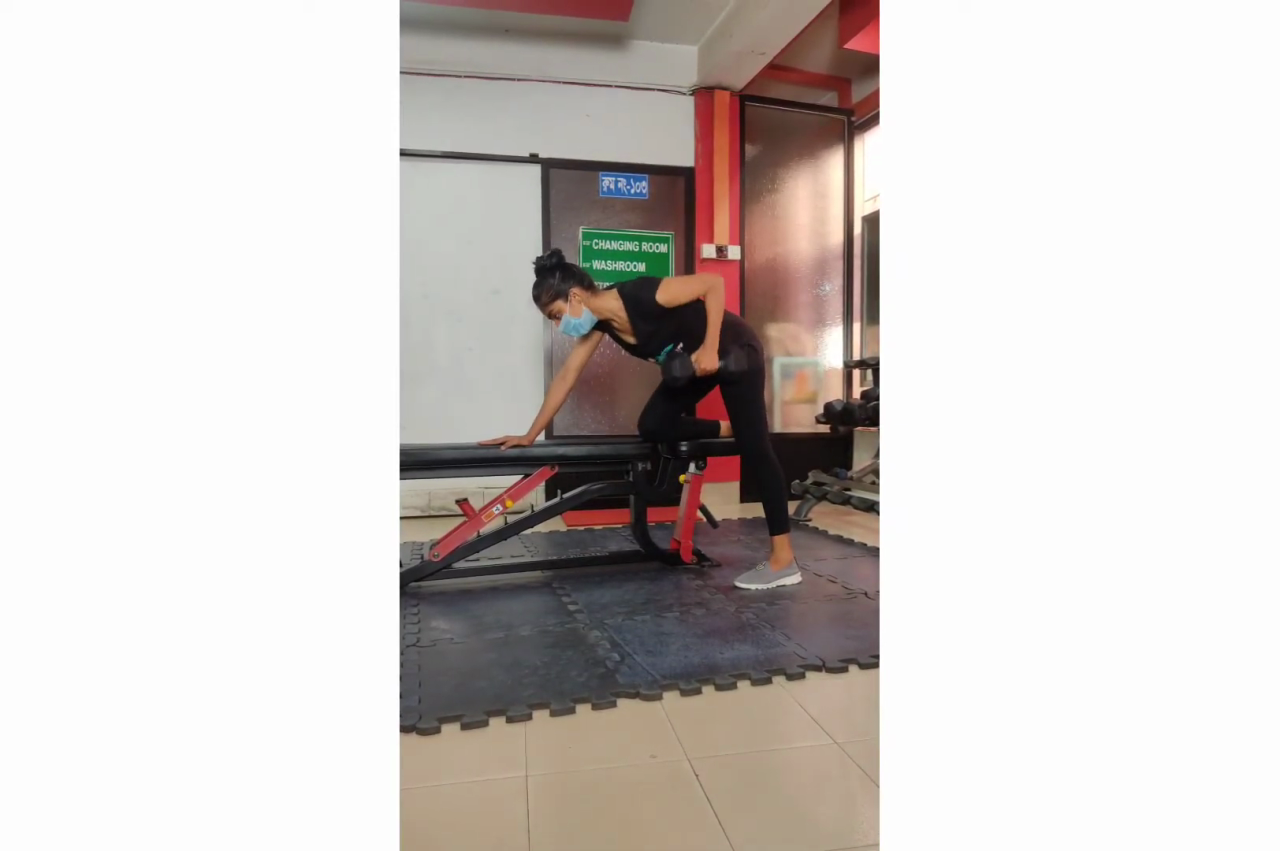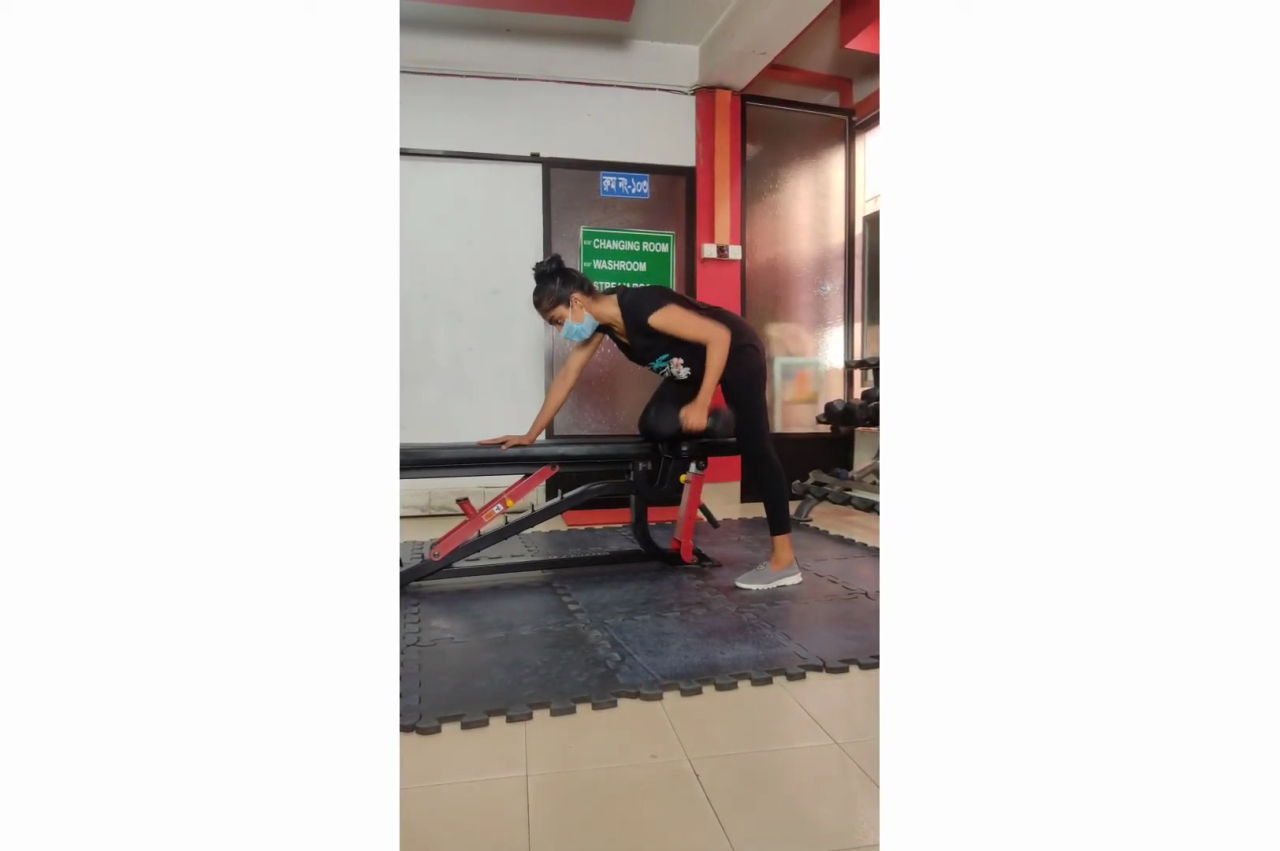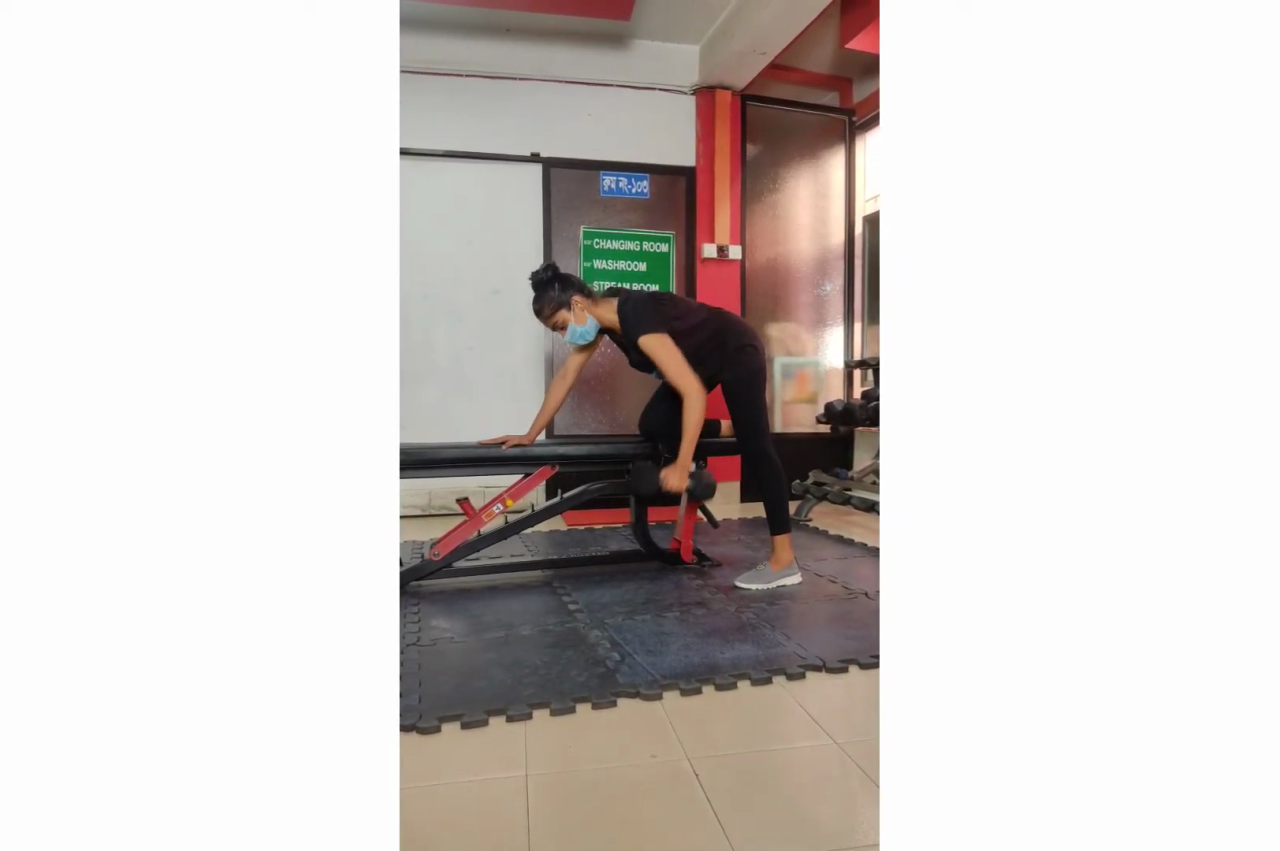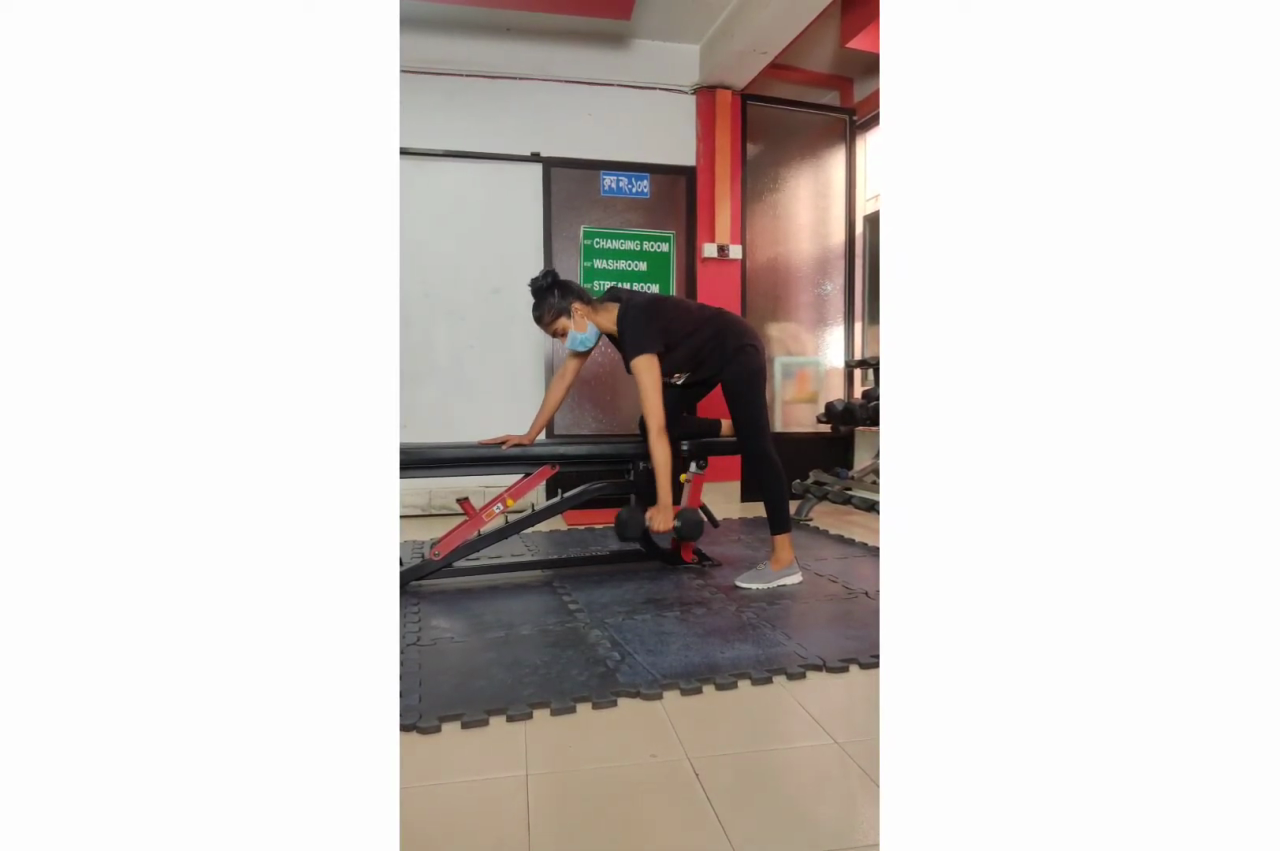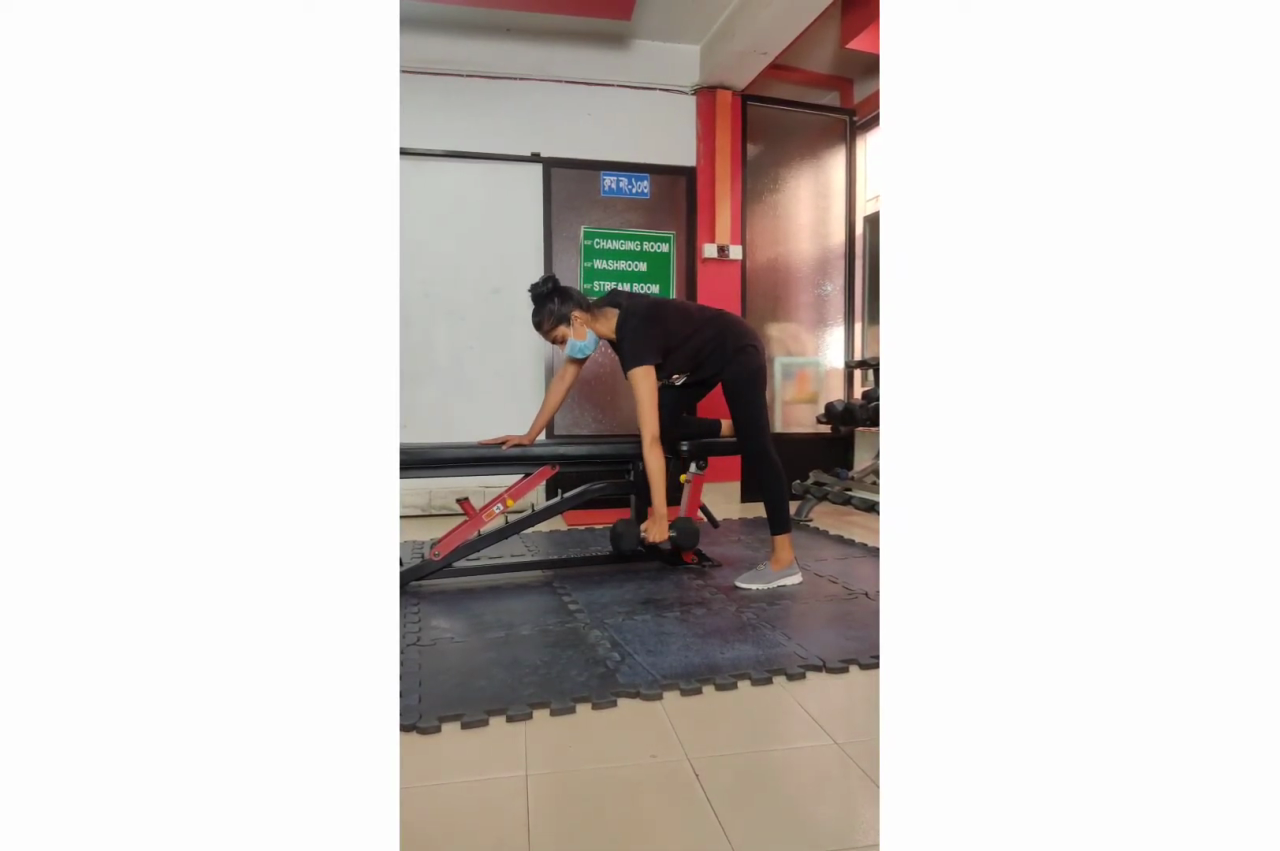
dt=0.2s
person 1, frame 1
left shoulder: (641, 296)
right shoulder: (600, 318)
left elbow: (714, 283)
right elbow: (567, 375)
left wrist: (710, 348)
right wrist: (530, 436)
left hip: (734, 349)
right hip: (693, 360)
left knee: (755, 450)
right knee: (652, 427)
left ankle: (783, 560)
right ankle: (732, 429)
person 1, frame 2
left shoulder: (640, 307)
right shoulder: (601, 318)
left elbow: (720, 336)
right elbow: (567, 376)
left wrist: (701, 405)
right wrist: (530, 435)
left hip: (735, 351)
left knee: (755, 450)
left ankle: (784, 560)
right ankle: (734, 427)
person 1, frame 3
left shoulder: (638, 318)
right shoulder: (602, 312)
left elbow: (694, 390)
right elbow: (567, 375)
left wrist: (682, 466)
right wrist: (530, 435)
left hip: (736, 350)
right hip: (702, 358)
left knee: (755, 450)
right knee: (653, 427)
left ankle: (784, 560)
right ankle: (734, 429)
person 1, frame 4
left shoulder: (636, 329)
right shoulder: (602, 311)
left elbow: (658, 428)
right elbow: (565, 375)
left wrist: (664, 505)
right wrist: (530, 435)
left hip: (736, 350)
right hip: (698, 359)
left knee: (755, 449)
right knee: (650, 427)
left ankle: (785, 559)
right ankle: (734, 428)
person 1, frame 5
left shoulder: (635, 336)
right shoulder: (601, 312)
left elbow: (650, 439)
right elbow: (565, 376)
left wrist: (660, 515)
right wrist: (530, 436)
left hip: (736, 351)
right hip: (699, 358)
left knee: (755, 449)
right knee: (662, 422)
left ankle: (784, 560)
right ankle: (733, 428)
